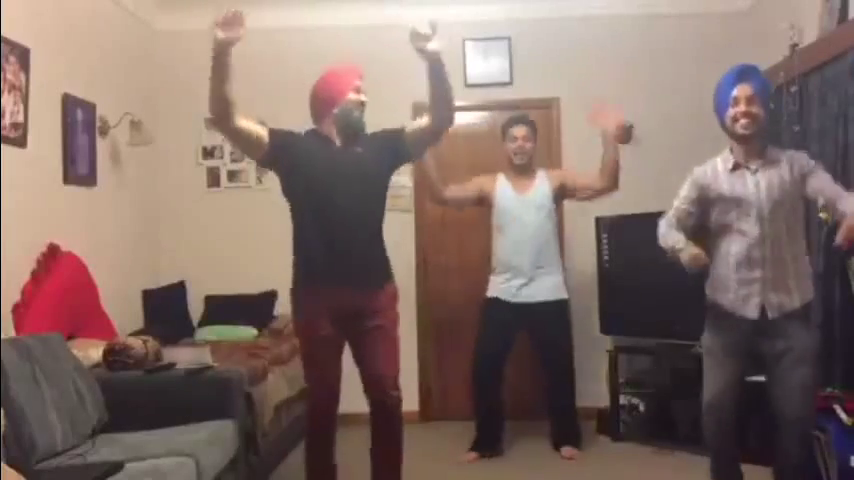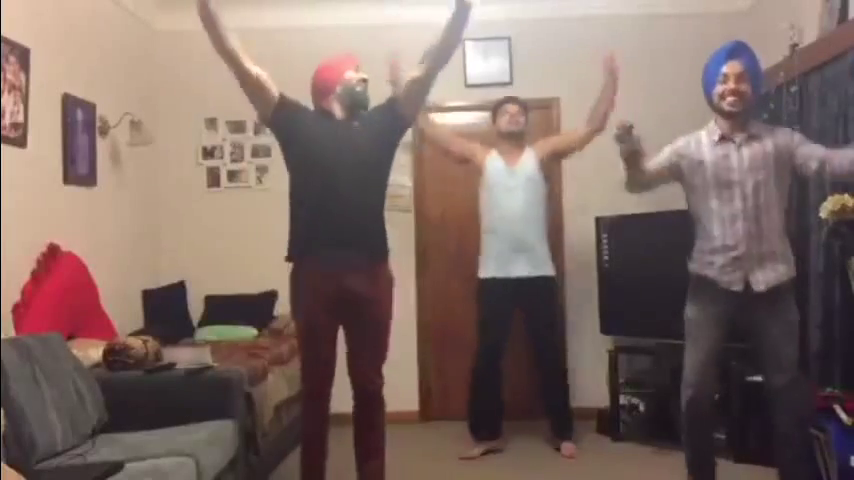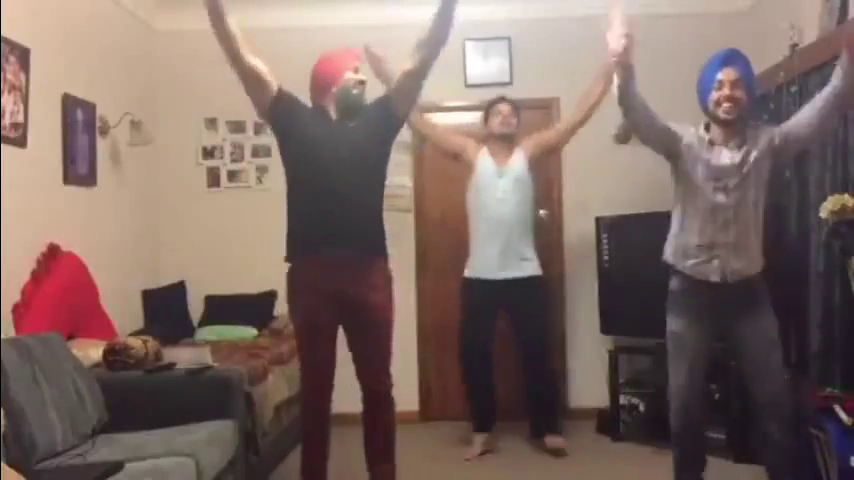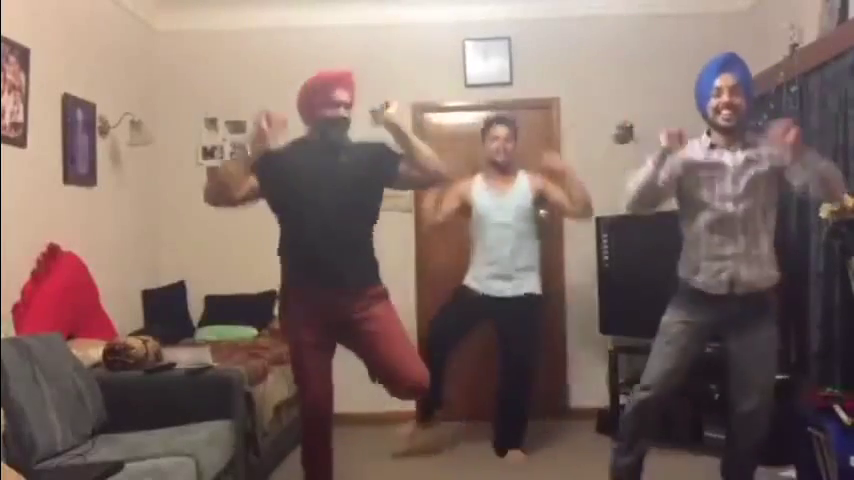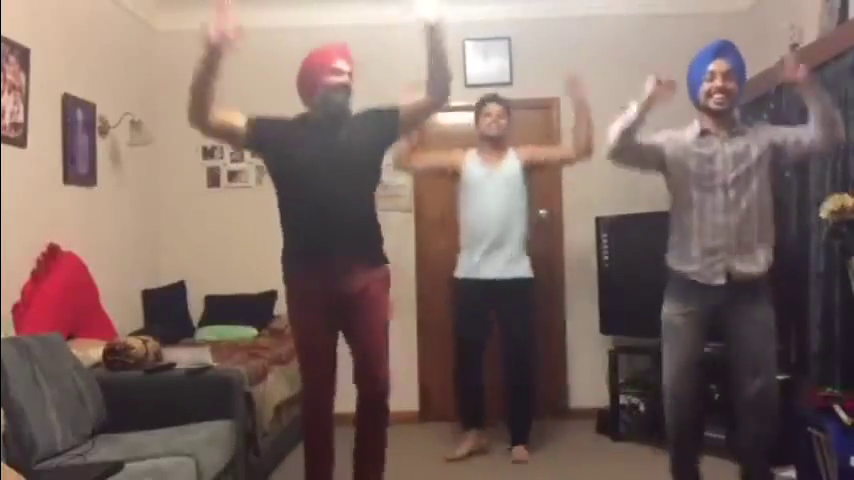
dt=0.2s
person 1, frame 1
left shoulder: (381, 147)
right shoulder: (293, 149)
left elbow: (440, 120)
right elbow: (226, 121)
left wrist: (434, 62)
right wrist: (221, 55)
left hip: (373, 292)
right hip: (317, 293)
left knee: (386, 394)
right knee: (322, 400)
person 1, frame 2
left shoulder: (382, 124)
right shoulder: (297, 125)
left elbow: (430, 68)
right elbow: (244, 67)
left hip: (370, 274)
right hip: (314, 274)
left knee: (368, 386)
right knee: (316, 387)
person 1, frame 3
left shoulder: (378, 119)
right shoulder: (295, 120)
left elbow: (419, 62)
right elbow: (242, 59)
left hip: (369, 271)
right hip: (311, 272)
left knee: (377, 384)
right knee: (316, 388)
person 1, frame 4
left shoulder: (371, 156)
right shoulder: (280, 162)
left elbow: (436, 174)
right elbow: (218, 193)
left wrist: (400, 130)
right wrist: (255, 151)
left hip: (363, 296)
right hip: (304, 301)
left knee: (414, 381)
right knee: (315, 410)
person 1, frame 5
left shoulder: (373, 126)
right shoulder: (279, 134)
left elbow: (435, 99)
right elbow: (203, 119)
left wrist: (434, 40)
right wrist: (215, 52)
left hip: (365, 274)
right hip: (307, 278)
left knee: (375, 386)
right knee: (317, 392)
person 2, frame 1
left shoulder: (796, 165)
right shoulder: (706, 175)
right elbow: (671, 223)
right wrist: (681, 244)
left hip: (787, 310)
right hip: (727, 310)
left knee: (795, 415)
right knee: (717, 410)
person 2, frame 2
left shoulder: (781, 143)
right shoulder: (690, 149)
right elbow: (641, 181)
right wrist: (631, 156)
left hip: (770, 284)
right hip: (712, 284)
left knee: (789, 389)
right knee: (697, 390)
person 2, frame 3
left shoulder: (766, 142)
right shoulder: (681, 143)
right elbow: (635, 117)
right wrist: (623, 64)
left hip: (746, 289)
right hip: (691, 288)
left knee: (773, 395)
right knee: (686, 398)
person 2, frame 4
left shoulder: (772, 153)
right shoulder: (683, 158)
left elbow: (833, 189)
right elbow: (634, 202)
left wrist: (800, 154)
right wrist: (660, 160)
left hip: (753, 300)
right hip: (696, 295)
left knee: (753, 409)
right knee: (652, 389)
person 2, frame 5
left shoulder: (763, 141)
right shoulder: (674, 145)
left elbow: (827, 136)
right elbow: (618, 150)
left wrist: (809, 90)
right wrist: (643, 105)
left hip: (748, 287)
right hip: (691, 283)
left knee: (758, 392)
right knee: (680, 390)
person 3, frame 1
left shoulder: (553, 180)
right shoulder: (490, 185)
left elbow: (606, 184)
right elbow: (443, 194)
left wrist: (610, 139)
right wrist: (427, 154)
left hip: (549, 295)
right hip: (502, 295)
left knee: (559, 369)
right knee: (486, 368)
left ankle: (566, 437)
right ankle: (486, 441)
person 3, frame 2
left shoulder: (542, 152)
right shoulder: (481, 156)
left elbow: (591, 127)
right elbow: (431, 132)
left wrist: (609, 83)
left hip: (539, 276)
right hip: (494, 277)
left knee: (550, 356)
right knee: (487, 357)
left ankle: (563, 433)
right ankle: (486, 434)
person 3, frame 3
left shoulder: (530, 150)
right shoulder: (469, 151)
left elbow: (577, 118)
right elbow: (421, 123)
left wrist: (608, 70)
right wrist: (391, 79)
left hip: (524, 273)
right hip: (479, 274)
left knee: (535, 352)
right knee: (474, 352)
left ankle: (548, 428)
right ankle: (483, 430)
person 3, frame 4
left shoulder: (533, 183)
right shoulder: (467, 187)
left elbow: (581, 209)
right elbow: (432, 219)
left wrist: (565, 172)
left hip: (522, 291)
right hip: (478, 286)
left knee: (518, 368)
right knee: (435, 341)
left ankle: (510, 441)
right ankle: (426, 421)
person 3, frame 5
left shoulder: (522, 158)
right shoulder: (459, 161)
left elbow: (579, 151)
right elbow: (407, 162)
left wrist: (579, 105)
left hip: (514, 276)
right hip: (469, 275)
left knee: (519, 358)
right knee: (467, 354)
left ankle: (519, 438)
right ankle: (473, 431)
